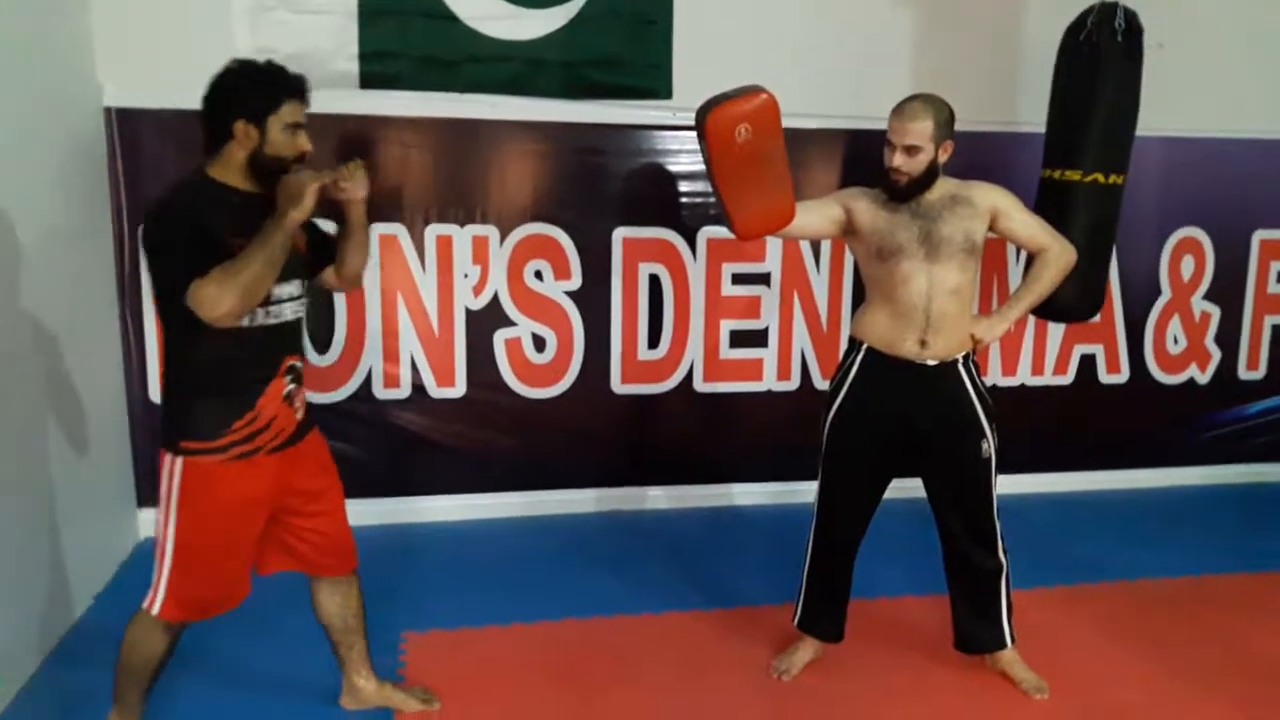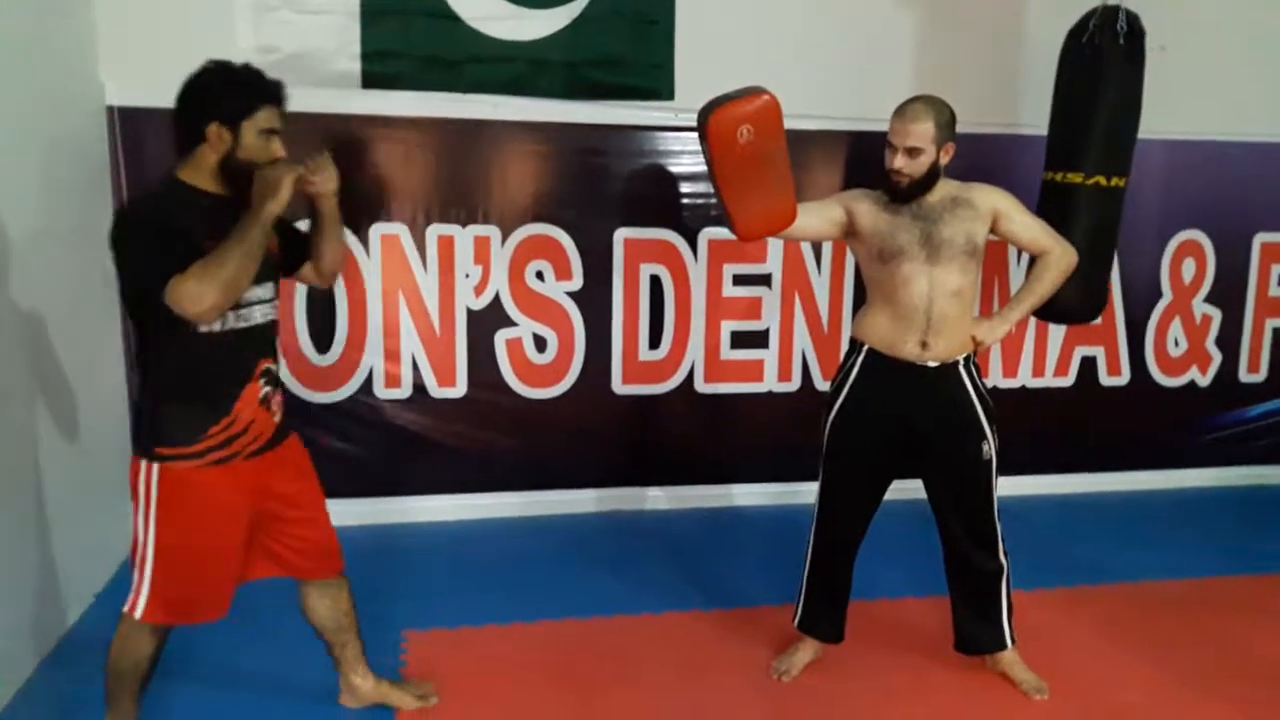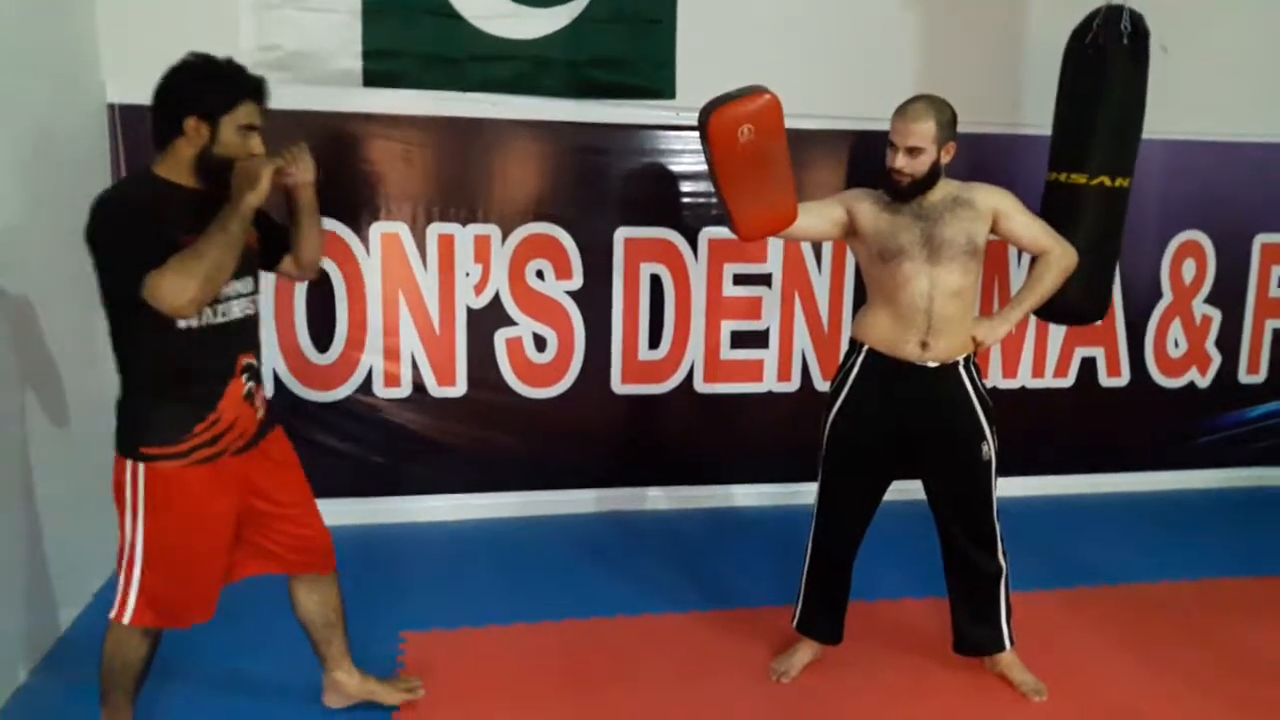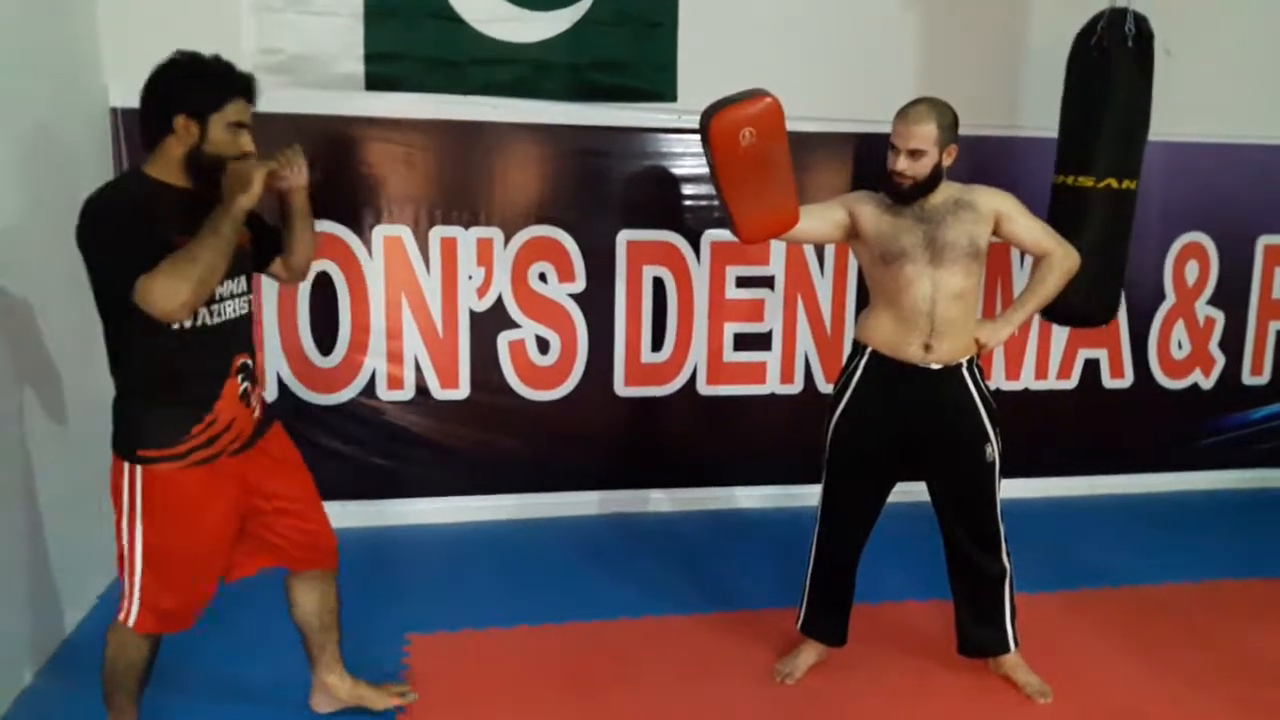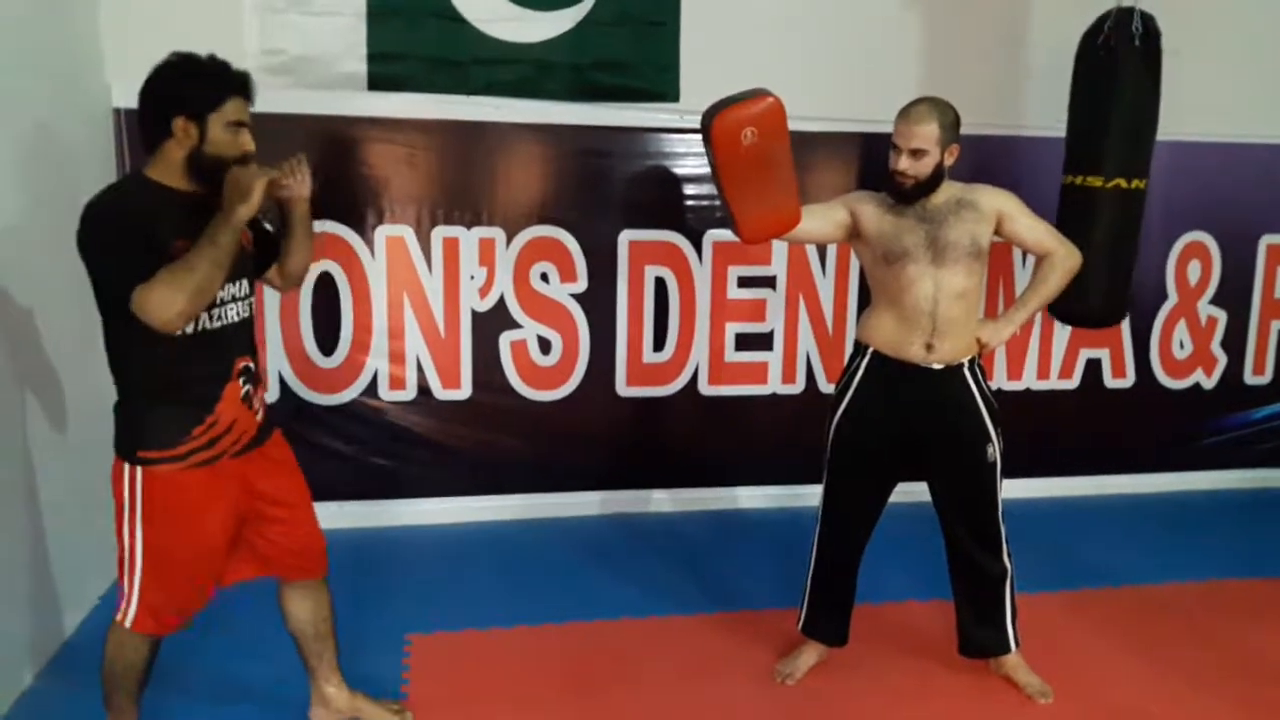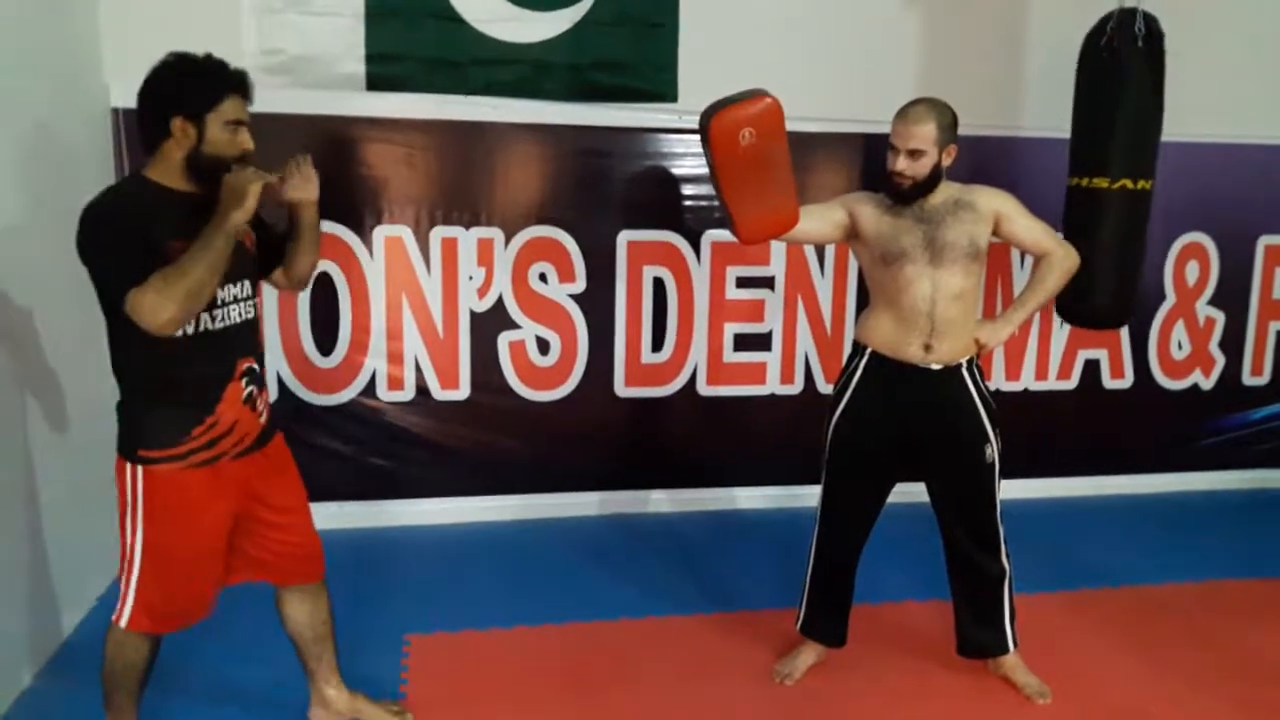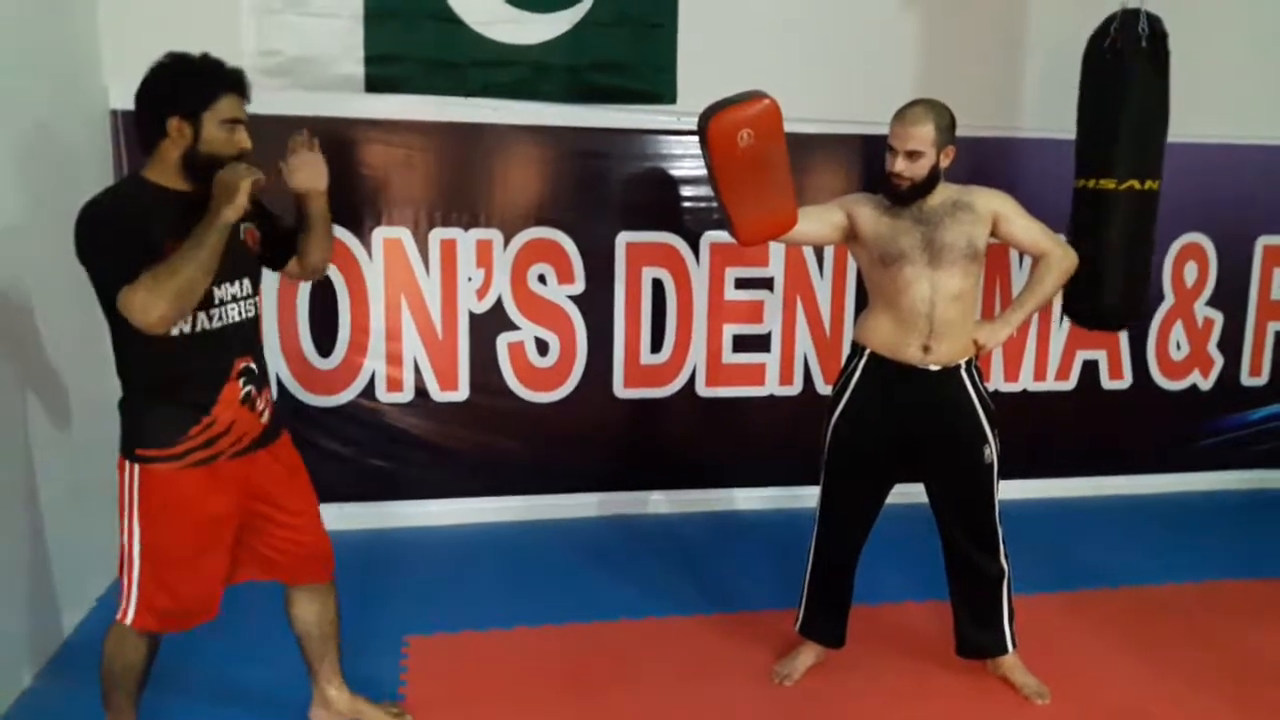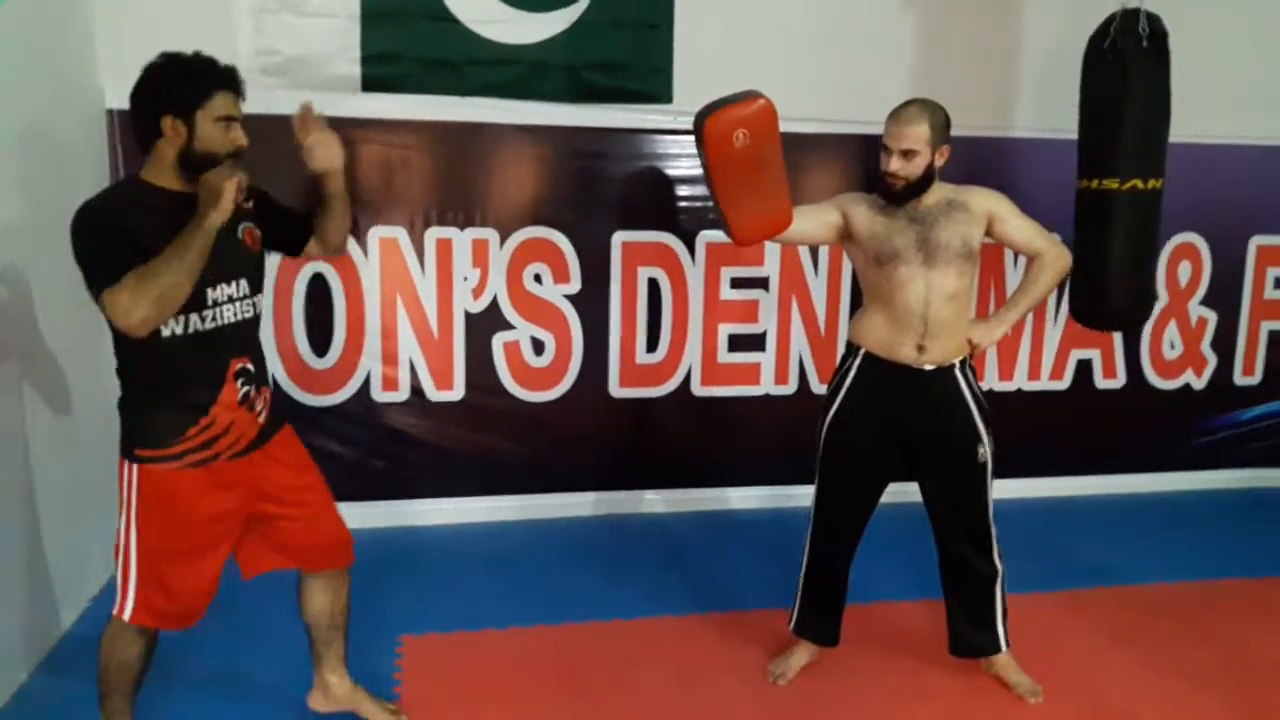
dt=0.1s
person 1, frame 1
left shoulder: (274, 204)
right shoulder: (179, 213)
left elbow: (344, 277)
right elbow: (221, 304)
left wrist: (353, 209)
right wrist: (286, 217)
left hip: (291, 432)
right hip: (211, 448)
left knee: (334, 558)
right knee: (176, 596)
person 1, frame 2
left shoulder: (249, 207)
right shoulder: (151, 217)
left elbow: (321, 272)
right elbow: (201, 299)
left wrist: (324, 204)
right wrist: (262, 213)
left hip: (268, 436)
right hip: (188, 452)
left knee: (319, 560)
right knee: (158, 600)
person 1, frame 3
left shoulder: (227, 201)
right shoulder: (124, 211)
left elbow: (302, 264)
right elbow: (180, 292)
left wrist: (303, 194)
right wrist: (242, 205)
left hip: (253, 433)
right hip: (170, 451)
left knee: (310, 553)
right knee: (147, 602)
person 1, frame 4
left shoulder: (219, 201)
right shoulder: (114, 212)
left elbow: (292, 267)
right elbow: (172, 298)
left wrist: (295, 197)
right wrist: (234, 207)
left hip: (252, 432)
right hip: (167, 453)
left knee: (312, 550)
right knee: (148, 604)
person 1, frame 5
left shoulder: (222, 203)
right shoulder: (115, 215)
left elbow: (287, 276)
right elbow: (169, 308)
left wrist: (297, 207)
right wrist: (232, 215)
left hip: (253, 437)
right hip: (168, 457)
left knee: (303, 562)
right knee: (150, 606)
person 1, frame 6
left shoulder: (225, 204)
right shoulder: (114, 217)
left elbow: (293, 276)
right elbow: (162, 312)
left wrist: (305, 209)
right wrist: (228, 219)
left hip: (255, 439)
right hip: (169, 457)
left knee: (302, 565)
right knee: (148, 606)
person 1, frame 7
left shoulder: (237, 199)
right shoulder: (112, 216)
left elbow: (309, 263)
right elbow: (152, 311)
left wrist: (314, 197)
right wrist: (218, 218)
left hip: (261, 439)
right hip: (171, 456)
left knee: (310, 563)
right knee: (148, 607)
person 1, frame 8
left shoulder: (241, 200)
right shoulder: (108, 218)
left elbow: (327, 244)
right elbow: (135, 314)
left wrist: (330, 176)
right wrist: (204, 222)
left hip: (262, 437)
right hip: (171, 457)
left knee: (327, 551)
right knee: (145, 605)
person 2, frame 1
left shoulder: (982, 201)
right shoulder: (858, 206)
left elbow: (1059, 252)
left wrist: (1004, 317)
left hip: (951, 384)
right hip: (872, 379)
left knee: (973, 523)
right knee: (839, 517)
left ankle: (995, 644)
right ankle: (815, 632)
person 2, frame 2
left shoulder: (983, 203)
right shoulder: (859, 208)
left elbow: (1061, 255)
left wrist: (1005, 319)
left hip: (952, 385)
right hip: (873, 380)
left knee: (973, 524)
right knee: (839, 518)
left ankle: (995, 645)
right ankle: (815, 633)
person 2, frame 3
left shoulder: (984, 203)
right shoulder: (861, 208)
left elbow: (1061, 254)
right elbow: (781, 219)
left wrist: (1005, 320)
left hip: (952, 385)
right hip: (873, 380)
left knee: (973, 525)
right knee: (838, 518)
left ankle: (993, 645)
right ankle: (814, 633)
person 2, frame 4
left shoulder: (985, 205)
right shoulder: (863, 210)
left elbow: (1063, 256)
right elbow: (783, 221)
left wrist: (1008, 321)
left hip: (955, 387)
right hip: (877, 381)
left knee: (977, 527)
right knee: (842, 520)
left ankle: (998, 647)
right ankle: (818, 635)
person 2, frame 5
left shoulder: (987, 204)
right shoulder: (864, 210)
left elbow: (1064, 255)
left wrist: (1010, 321)
left hip: (957, 387)
right hip: (877, 382)
left knee: (978, 527)
right knee: (843, 519)
left ankle: (999, 647)
right ankle: (819, 635)
person 2, frame 6
left shoulder: (985, 205)
right shoulder: (862, 210)
left elbow: (1061, 255)
left wrist: (1008, 322)
left hip: (955, 387)
right hip: (876, 382)
left knee: (976, 527)
right knee: (842, 520)
left ankle: (997, 648)
right ankle: (818, 635)
person 2, frame 7
left shoulder: (984, 206)
right shoulder: (861, 212)
left elbow: (1060, 256)
right elbow: (782, 224)
left wrist: (1007, 323)
left hip: (954, 389)
right hip: (874, 383)
left knee: (975, 528)
right knee: (841, 521)
left ankle: (996, 648)
right ankle: (817, 636)
person 2, frame 8
left shoulder: (978, 206)
right shoulder: (855, 212)
left elbow: (1055, 256)
right elbow: (777, 224)
left wrist: (1001, 322)
left hip: (948, 388)
right hip: (869, 383)
left knee: (968, 526)
right knee: (835, 520)
left ankle: (989, 647)
right ankle: (812, 636)
